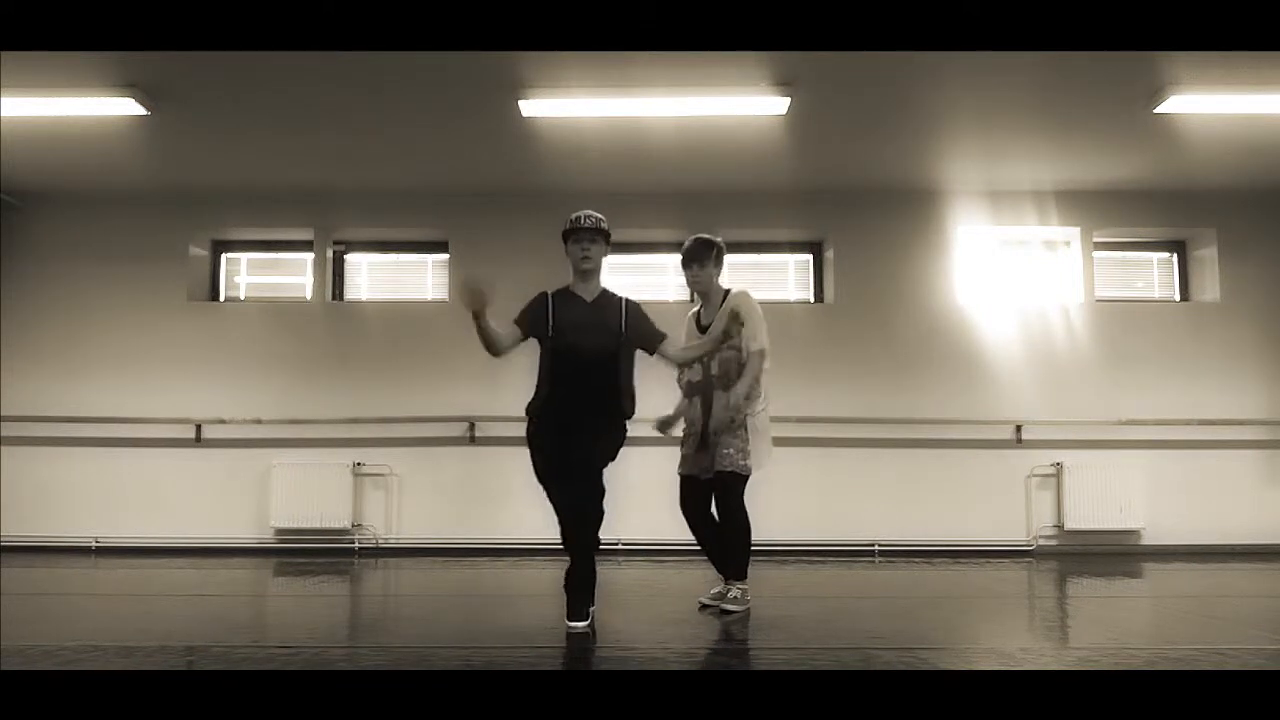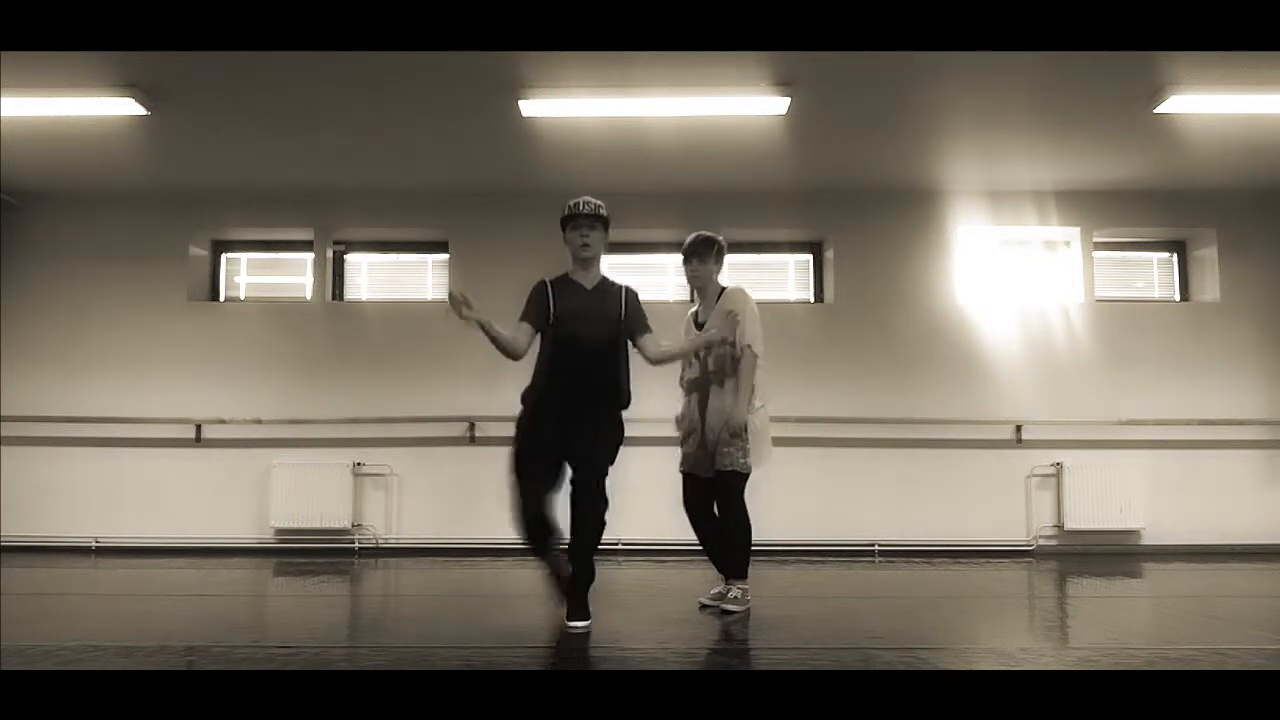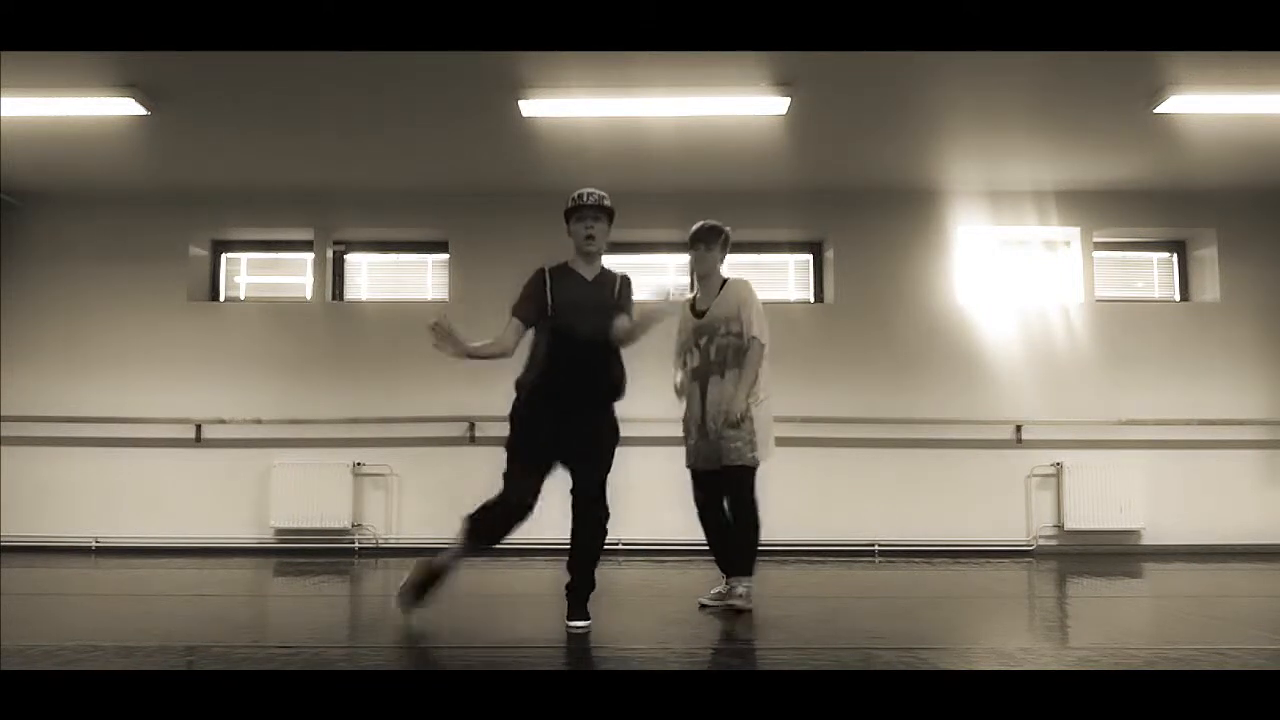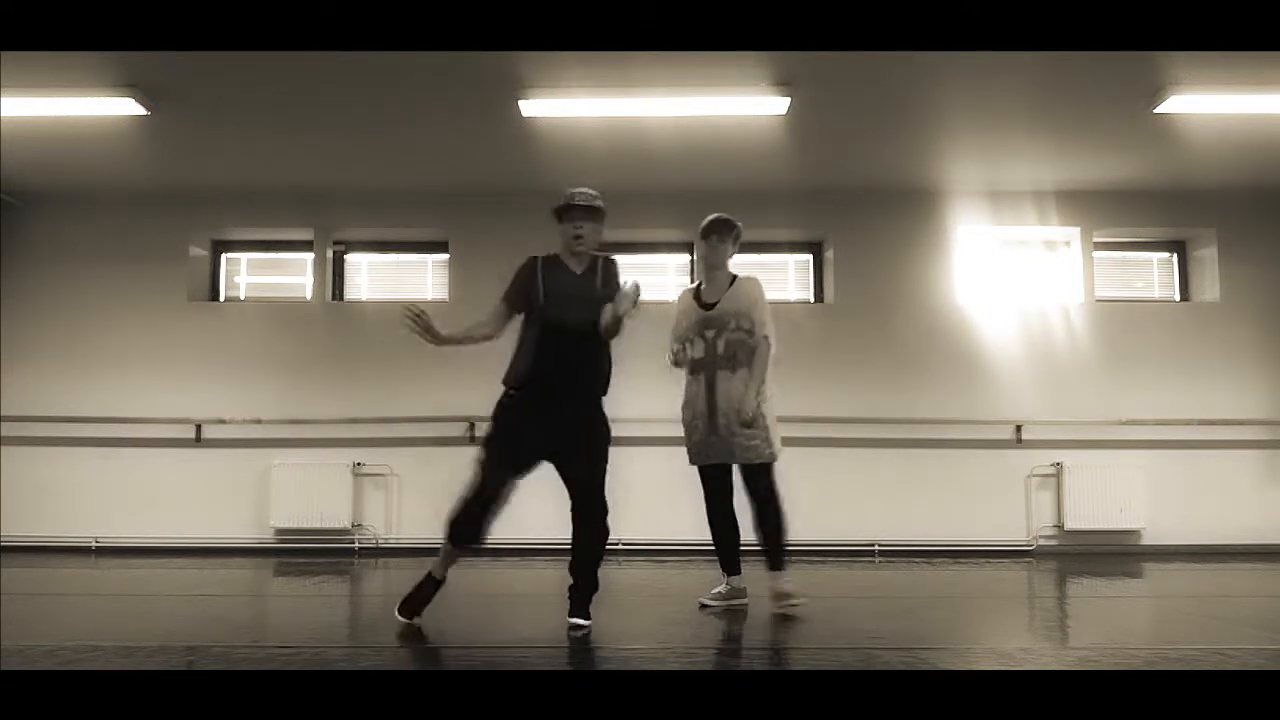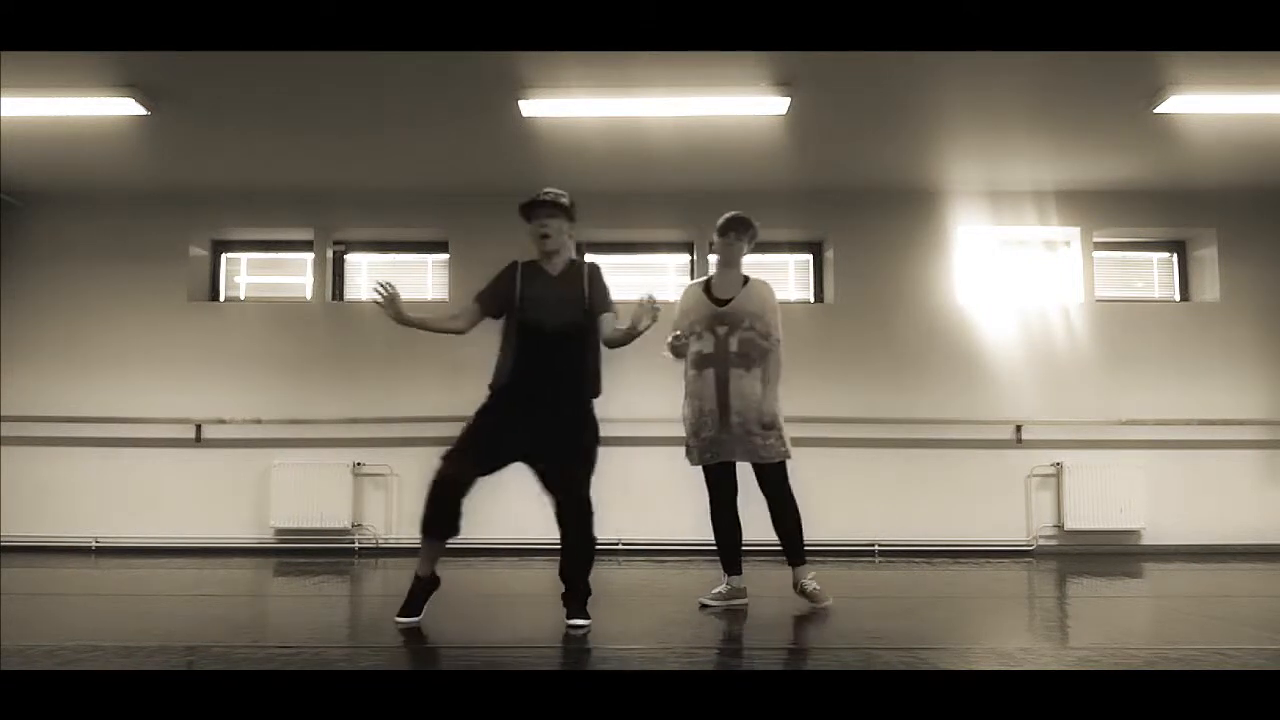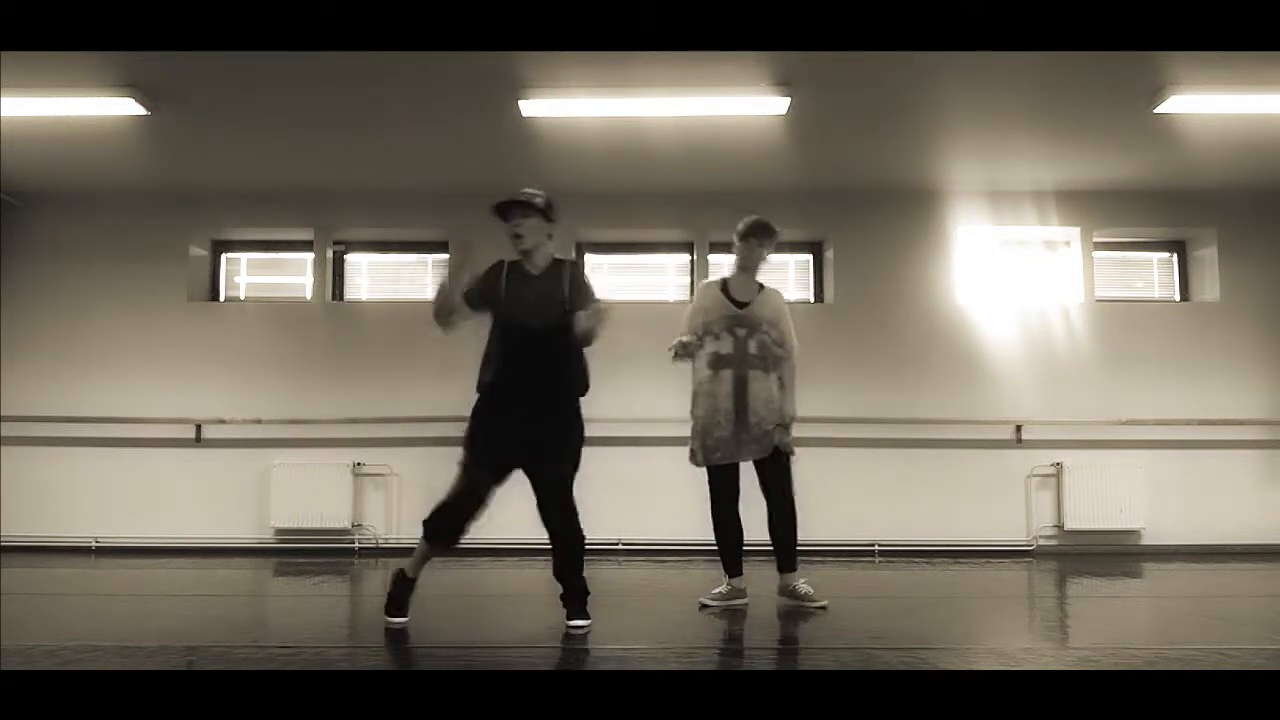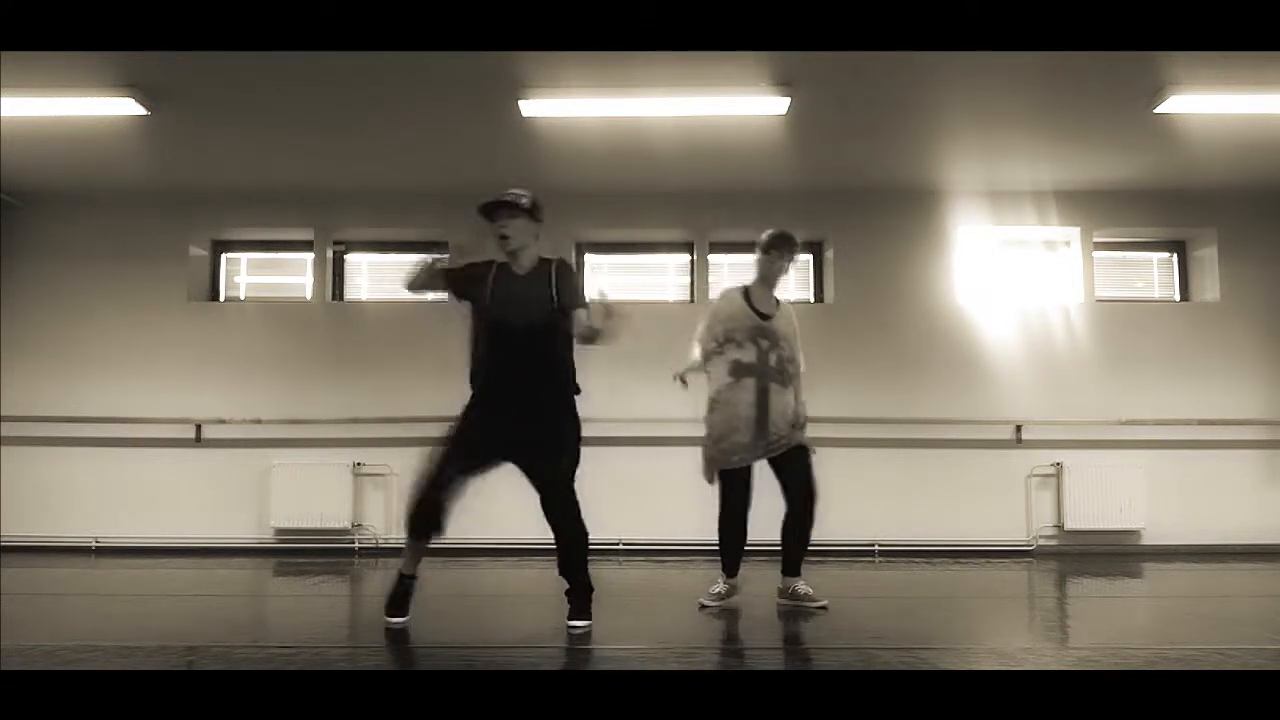
dt=0.2s
person 1, frame 1
left shoulder: (625, 311)
right shoulder: (546, 305)
left elbow: (677, 354)
right elbow: (498, 347)
left wrist: (719, 336)
right wrist: (480, 315)
left hip: (602, 425)
right hip: (551, 426)
left knee: (583, 499)
right knee: (573, 505)
left ankle: (579, 592)
right ankle: (581, 590)
person 1, frame 2
left shoulder: (623, 297)
right shoulder: (546, 292)
left elbow: (653, 352)
right elbow: (516, 348)
left wrist: (711, 338)
right wrist: (481, 321)
left hip: (599, 418)
right hip: (545, 415)
left knee: (589, 496)
right knee: (532, 504)
left ankle: (577, 593)
right ankle: (562, 570)
person 1, frame 3
left shoulder: (619, 285)
right shoulder: (545, 280)
left elbow: (619, 335)
right elbow: (508, 341)
left wrist: (647, 320)
right wrist: (466, 349)
left hip: (593, 415)
right hip: (539, 407)
left knee: (591, 505)
right knee: (516, 499)
left ankle: (578, 599)
right ankle: (437, 567)
person 1, frame 4
left shoulder: (607, 270)
right shoulder: (536, 270)
left elbow: (607, 329)
right elbow: (492, 325)
left wrist: (621, 313)
right wrist: (443, 337)
left hip: (582, 410)
right hip: (527, 404)
left knee: (591, 505)
right knee: (488, 490)
left ankle: (581, 600)
right ankle: (434, 578)
person 1, frame 5
left shoulder: (589, 276)
right shoulder: (515, 276)
left elbow: (608, 334)
right elbow: (463, 320)
left wrist: (634, 329)
right wrist: (408, 319)
left hip: (569, 413)
right hip: (512, 406)
left knee: (575, 507)
right knee: (451, 478)
left ankle: (576, 601)
right ankle: (424, 579)
person 1, frame 6
left shoulder: (571, 275)
right shoulder: (499, 275)
left elbow: (583, 334)
right elbow: (445, 318)
left wrist: (592, 325)
right wrist: (450, 285)
left hip: (556, 412)
right hip: (500, 407)
left knee: (558, 505)
right knee: (469, 494)
left ankle: (575, 600)
right ankle: (407, 577)
person 1, frame 7
left shoulder: (560, 274)
right shoulder: (484, 275)
left elbow: (582, 330)
right elbow: (415, 284)
left wrist: (596, 329)
right wrist: (445, 259)
left hip: (550, 411)
right hip: (491, 407)
left knee: (560, 503)
right knee: (439, 481)
left ankle: (579, 598)
right ankle: (406, 577)
person 2, frame 1
left shoulder: (741, 302)
right shoulder: (692, 319)
left elbow: (759, 354)
left wrist: (741, 390)
right wrist: (674, 416)
left hip: (739, 420)
right hip: (701, 425)
left knee: (729, 498)
right knee: (692, 503)
left ankle: (739, 584)
right ankle: (727, 579)
person 2, frame 2
left shoulder: (737, 299)
right shoulder: (691, 318)
left elbow: (750, 353)
left wrist: (740, 406)
right wrist: (684, 413)
left hip: (737, 419)
right hip: (701, 423)
left knee: (729, 497)
right knee: (695, 502)
left ankle: (740, 584)
right ankle: (728, 579)
person 2, frame 3
left shoulder: (740, 290)
right shoulder: (686, 307)
left elbow: (757, 345)
left wrist: (739, 397)
right wrist: (680, 380)
left hip: (738, 409)
right hip: (700, 414)
left knee: (739, 492)
right knee: (706, 498)
left ankle: (744, 582)
right ankle: (730, 578)
person 2, frame 4
left shoulder: (749, 288)
right shoulder: (686, 299)
left elbow: (764, 344)
right elbow: (679, 351)
left wrist: (751, 395)
right wrist: (677, 356)
left hip: (744, 406)
right hip: (702, 409)
left knee: (761, 488)
right knee: (716, 497)
left ankle: (779, 577)
right ankle: (733, 582)
person 2, frame 5
left shoulder: (760, 291)
right shoulder: (693, 293)
left elbow: (774, 348)
right elbow: (681, 348)
left wrist: (770, 398)
right wrist: (674, 344)
left hip: (752, 404)
right hip: (707, 408)
left knee: (776, 487)
right knee: (721, 495)
left ankle: (801, 573)
right ankle: (733, 582)
person 2, frame 6
left shoulder: (774, 299)
right shoulder: (707, 292)
left elbow: (787, 355)
right elbow: (690, 345)
left wrist: (789, 400)
right wrist: (683, 346)
left hip: (764, 407)
right hip: (716, 408)
left knee: (780, 491)
right knee: (723, 496)
left ankle: (789, 578)
right ankle: (734, 582)
person 2, frame 7
left shoulder: (786, 314)
right shoulder: (728, 300)
left elbow: (794, 366)
right elbow: (703, 346)
left wrist: (799, 405)
right wrist: (693, 364)
left hip: (779, 418)
right hip: (732, 415)
left knee: (803, 493)
right knee: (734, 500)
left ankle: (791, 581)
right ankle: (728, 580)
